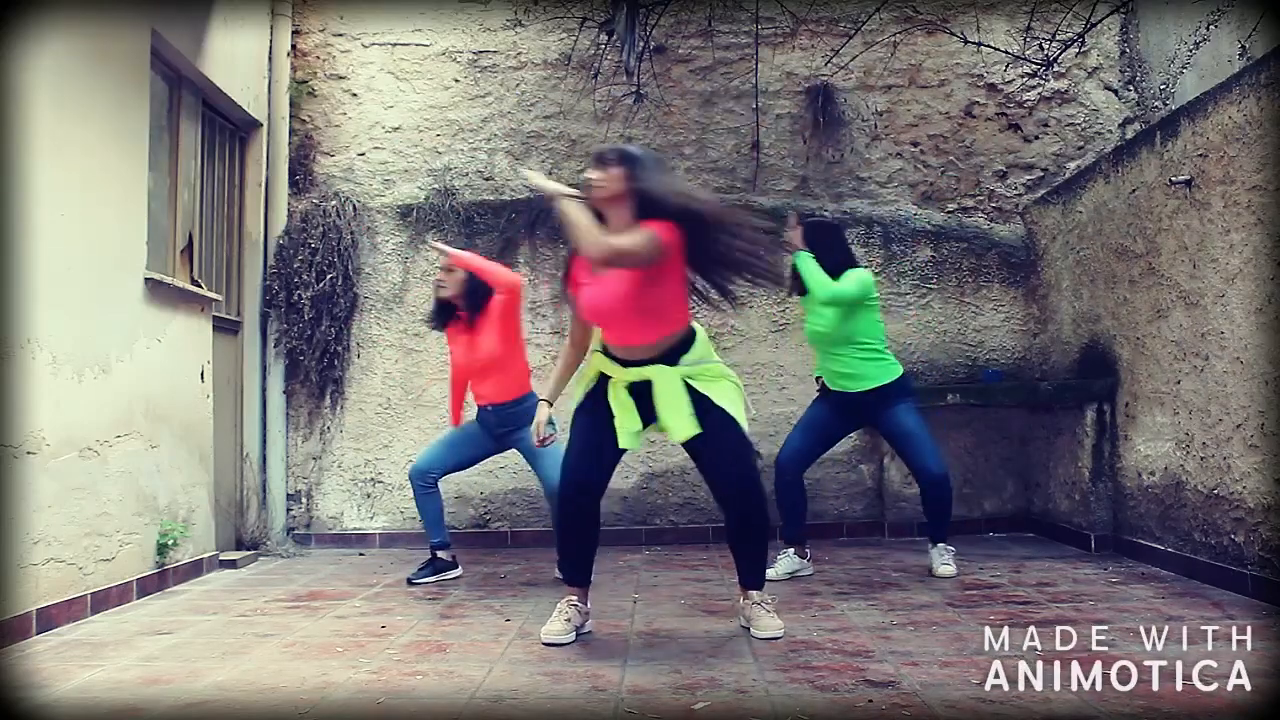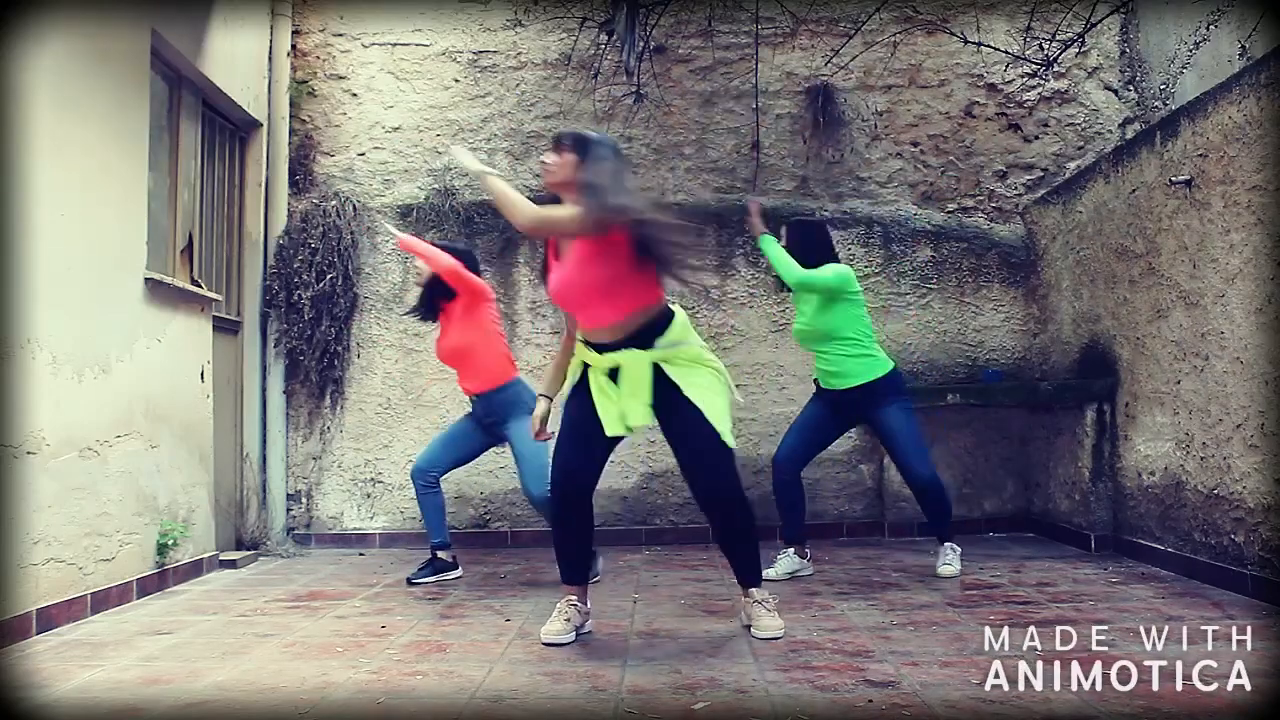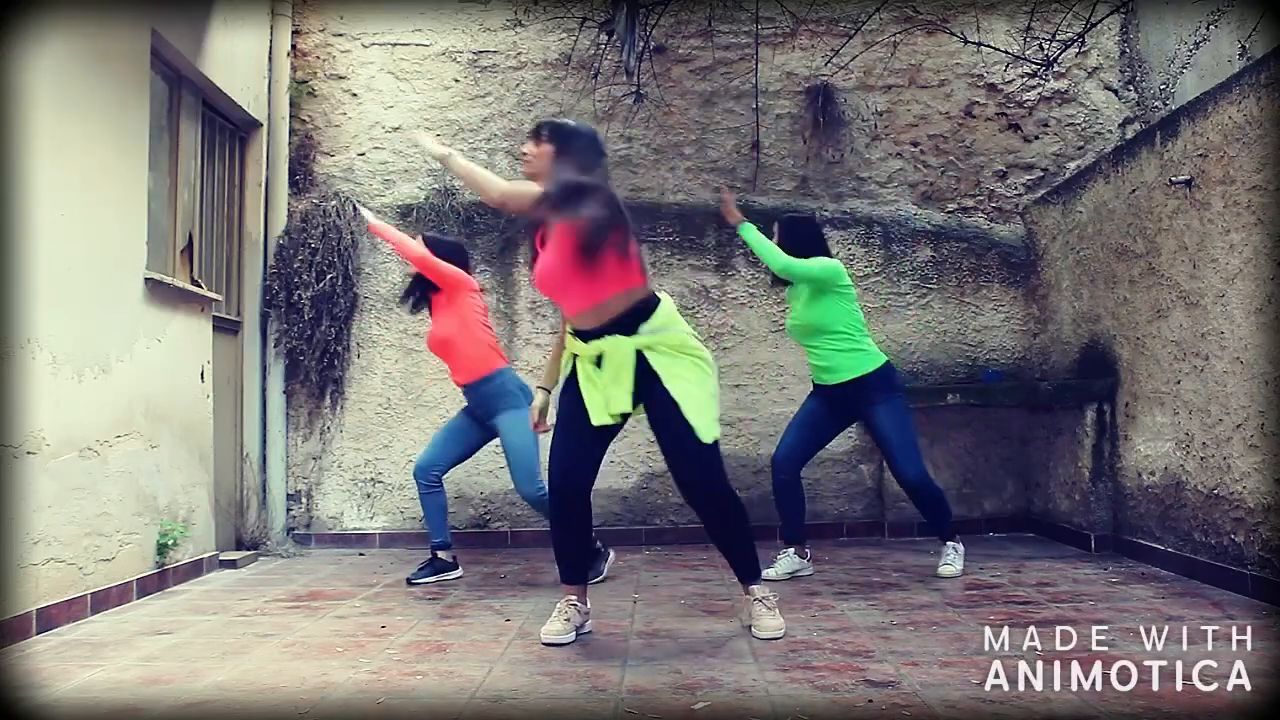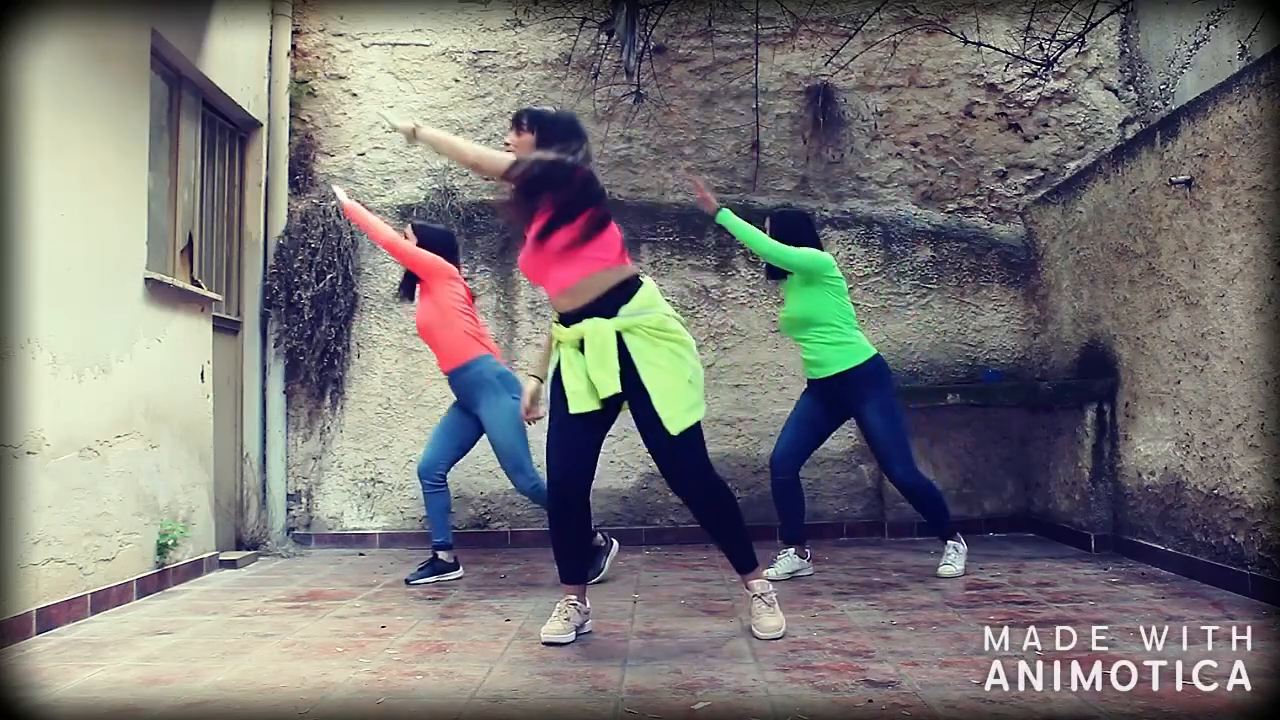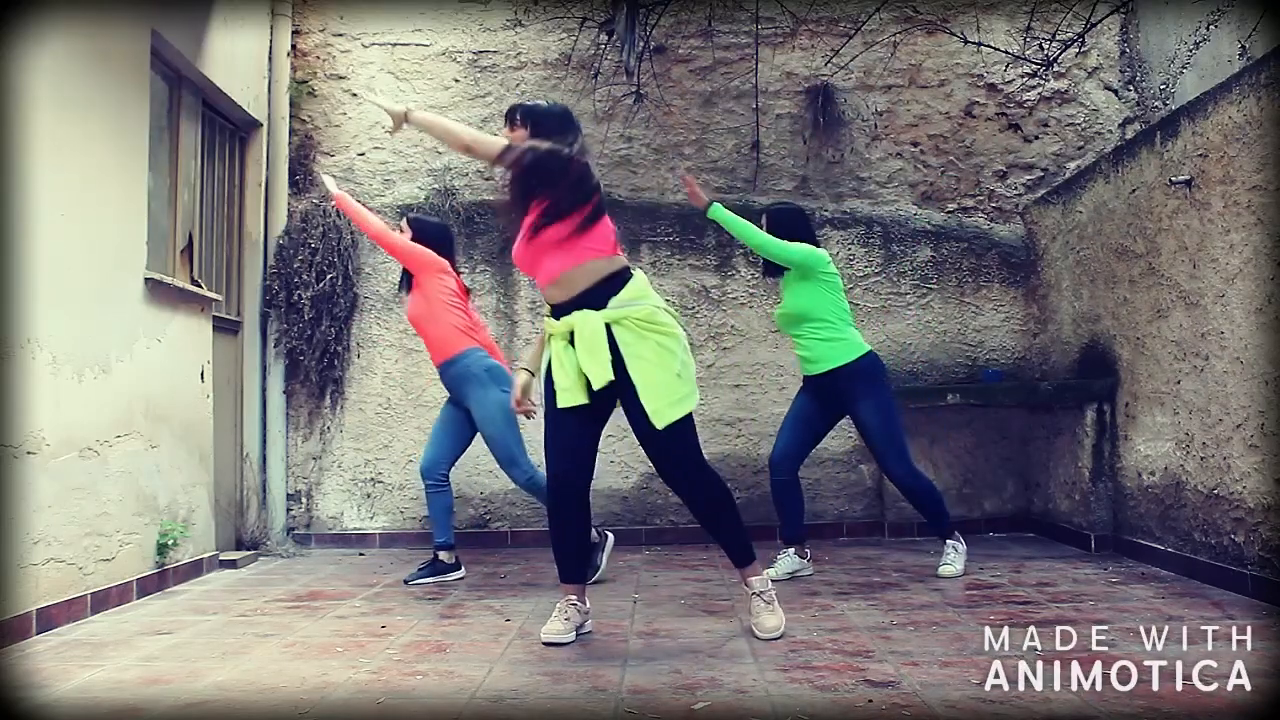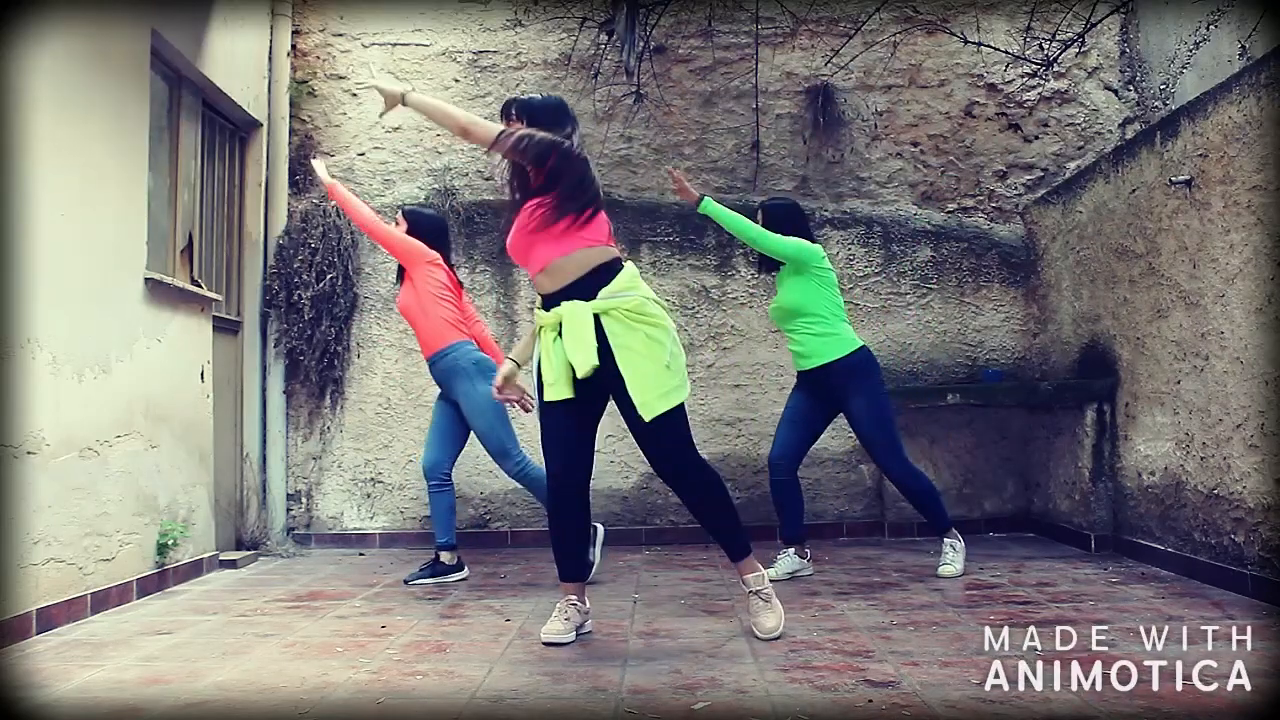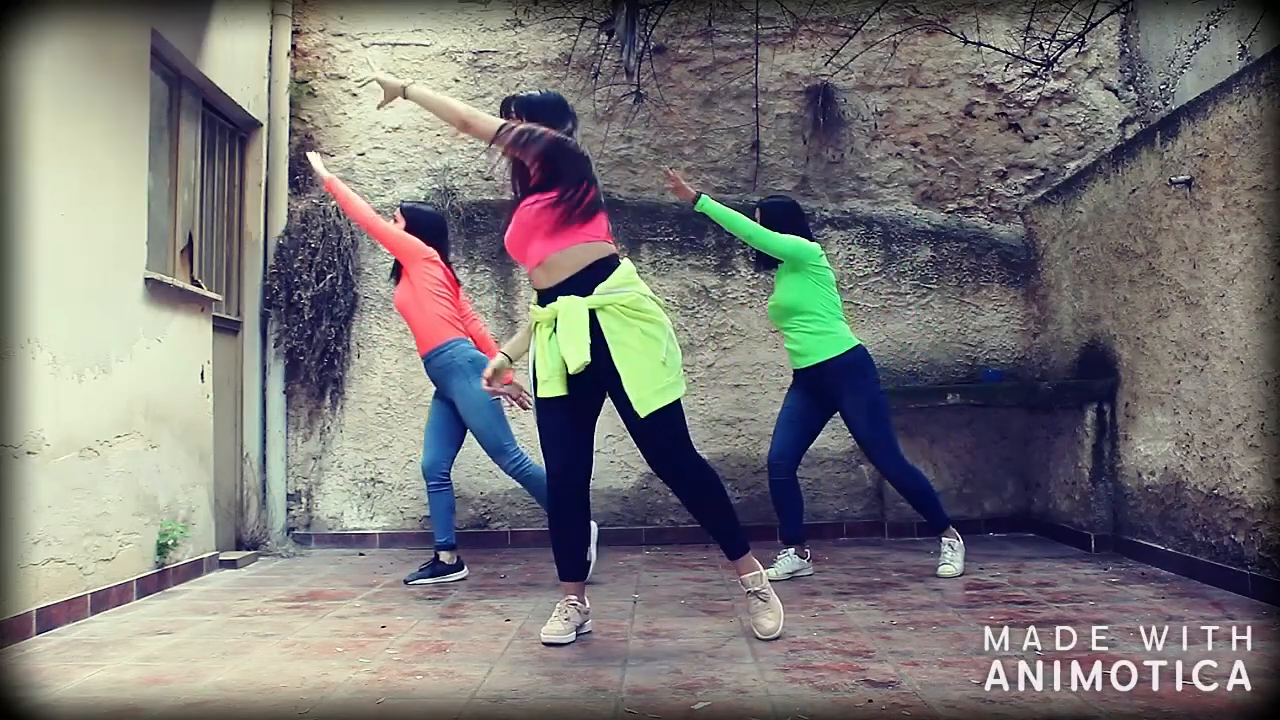
dt=0.1s
person 1, frame 1
left shoulder: (661, 232)
right shoulder: (580, 260)
left elbow: (604, 252)
right elbow: (579, 338)
left wrist: (563, 196)
right wrist: (547, 400)
left hip: (683, 377)
right hip: (614, 381)
left knee: (741, 488)
right knee: (573, 491)
left ankle: (753, 596)
right ankle: (574, 602)
person 1, frame 2
left shoulder: (609, 217)
right shoulder: (558, 243)
left elbow: (526, 218)
left wrist: (482, 170)
right wrist: (548, 394)
left hip: (663, 362)
right hip: (599, 370)
left knee: (717, 483)
right knee: (567, 487)
left ankle: (754, 594)
right ankle: (574, 602)
person 1, frame 3
left shoulder: (585, 198)
right shoulder: (549, 232)
left elbow: (497, 193)
left wrist: (448, 155)
right wrist: (545, 385)
left hip: (653, 351)
right hip: (593, 363)
left knee: (703, 480)
right knee: (564, 485)
left ankle: (755, 590)
right ankle: (573, 601)
person 1, frame 4
left shoulder: (567, 180)
right shoulder: (539, 212)
left elbow: (476, 157)
left wrist: (419, 130)
right wrist: (536, 374)
left hip: (635, 336)
right hip: (579, 348)
left knee: (688, 470)
right knee: (564, 482)
left ankle: (755, 584)
right ankle: (573, 601)
person 1, frame 5
left shoulder: (562, 169)
right shoulder: (538, 210)
left elbow: (469, 142)
left wrist: (409, 114)
right wrist: (528, 369)
left hip: (626, 328)
right hip: (572, 343)
left knee: (681, 464)
right knee: (564, 478)
left ankle: (755, 580)
right ankle: (573, 601)
person 1, frame 6
left shoulder: (561, 163)
right shoulder: (534, 204)
left elbow: (465, 125)
left wrist: (404, 94)
right wrist: (514, 360)
left hip: (618, 320)
right hip: (564, 336)
left knee: (675, 458)
right knee: (563, 476)
left ankle: (752, 577)
right ankle: (573, 601)
person 1, frame 7
left shoulder: (558, 158)
right shoulder: (532, 202)
left elbow: (469, 119)
left wrist: (404, 88)
right wrist: (507, 353)
left hip: (612, 316)
right hip: (559, 335)
left knee: (672, 454)
right knee: (564, 473)
left ankle: (751, 574)
right ankle: (573, 601)
person 2, frame 1
left shoulder: (858, 280)
right shoulder: (809, 296)
left elbow: (829, 294)
left wrist: (801, 249)
right wrist: (820, 373)
left hip: (887, 394)
right hip: (836, 398)
left knee: (933, 474)
right knee: (786, 464)
left ankle: (940, 546)
right ankle: (795, 553)
person 2, frame 2
left shoulder: (839, 275)
right shoulder: (800, 295)
left elbow: (798, 276)
left wrist: (763, 236)
left hip: (880, 391)
right hip: (831, 397)
left knee: (922, 475)
right knee: (784, 463)
left ankle: (946, 545)
right ankle: (796, 553)
person 2, frame 3
left shoulder: (829, 271)
right shoulder: (797, 290)
left elbow: (783, 264)
left wrist: (741, 225)
left hip: (874, 385)
right hip: (829, 393)
left knee: (912, 474)
right knee: (783, 463)
left ankle: (951, 544)
right ankle: (795, 553)
person 2, frame 4
left shoulder: (817, 262)
right shoulder: (791, 282)
left elbow: (767, 250)
left wrist: (719, 212)
left hip: (864, 379)
right hip: (821, 389)
left knee: (902, 473)
right knee: (781, 463)
left ankle: (951, 542)
right ankle: (796, 553)
person 2, frame 5
left shoulder: (814, 259)
right shoulder: (789, 280)
left elbow: (760, 242)
left wrist: (709, 207)
left hip: (859, 376)
right hip: (818, 386)
left knee: (898, 468)
right knee: (781, 463)
left ankle: (951, 541)
right ankle: (796, 553)
person 2, frame 6
left shoulder: (808, 254)
right shoulder: (786, 274)
left elbow: (753, 236)
left wrist: (700, 201)
left hip: (852, 371)
right hip: (811, 382)
left knee: (894, 465)
right knee: (780, 463)
left ankle: (949, 538)
right ankle: (795, 552)
person 2, frame 7
left shoulder: (806, 253)
right shoulder: (784, 273)
left elbow: (750, 232)
left wrist: (696, 199)
left hip: (847, 369)
right hip: (807, 380)
left knee: (889, 462)
right knee: (779, 463)
left ankle: (948, 536)
right ankle: (796, 552)
person 3, frame 1
left shoulder: (501, 309)
right shoulder: (453, 326)
left elbow: (513, 282)
left wrist: (459, 257)
right wrist: (456, 418)
left hip: (525, 416)
right hip: (486, 423)
left knee: (562, 487)
right knee: (422, 472)
right ankle: (443, 558)
person 3, frame 2
left shoulder: (475, 296)
right shoulder: (445, 314)
left elbow: (452, 269)
left wrist: (406, 241)
left hip: (516, 407)
right hip: (482, 414)
left knee: (540, 491)
right knee: (424, 470)
right ankle: (444, 557)
person 3, frame 3
left shoulder: (459, 283)
right shoulder: (439, 304)
left elbow: (413, 252)
left wrist: (374, 224)
left hip: (505, 397)
right hip: (477, 405)
left knee: (531, 490)
right knee: (426, 469)
left ankle: (590, 550)
right ankle: (443, 557)
person 3, frame 4
left shoulder: (441, 271)
right shoulder: (432, 289)
left elbow: (391, 241)
left wrist: (349, 206)
left hip: (488, 383)
right hip: (466, 395)
left knee: (524, 479)
right knee: (430, 469)
left ankle: (594, 543)
right ankle: (445, 558)
person 3, frame 5
left shoulder: (432, 264)
right shoulder: (430, 283)
left elbow: (379, 231)
right elbow: (480, 333)
left wrist: (338, 195)
right wrist: (509, 383)
left hip: (476, 377)
right hip: (461, 385)
left knee: (519, 470)
right knee: (432, 469)
left ankle: (591, 537)
right ankle: (446, 558)
person 3, frame 6
left shoulder: (423, 257)
right shoulder: (429, 275)
left elbow: (370, 222)
right elbow: (476, 327)
left wrist: (329, 182)
left hip: (465, 370)
right hip: (452, 379)
left knee: (512, 462)
right knee: (435, 469)
left ankle: (583, 530)
right ankle: (447, 559)
person 3, frame 7
left shoulder: (423, 255)
right shoulder: (424, 271)
left elbow: (368, 219)
right elbow: (473, 325)
left wrist: (326, 177)
left hip: (460, 368)
right hip: (447, 377)
left knee: (510, 458)
right knee: (434, 469)
left ankle: (579, 529)
right ankle: (448, 558)
